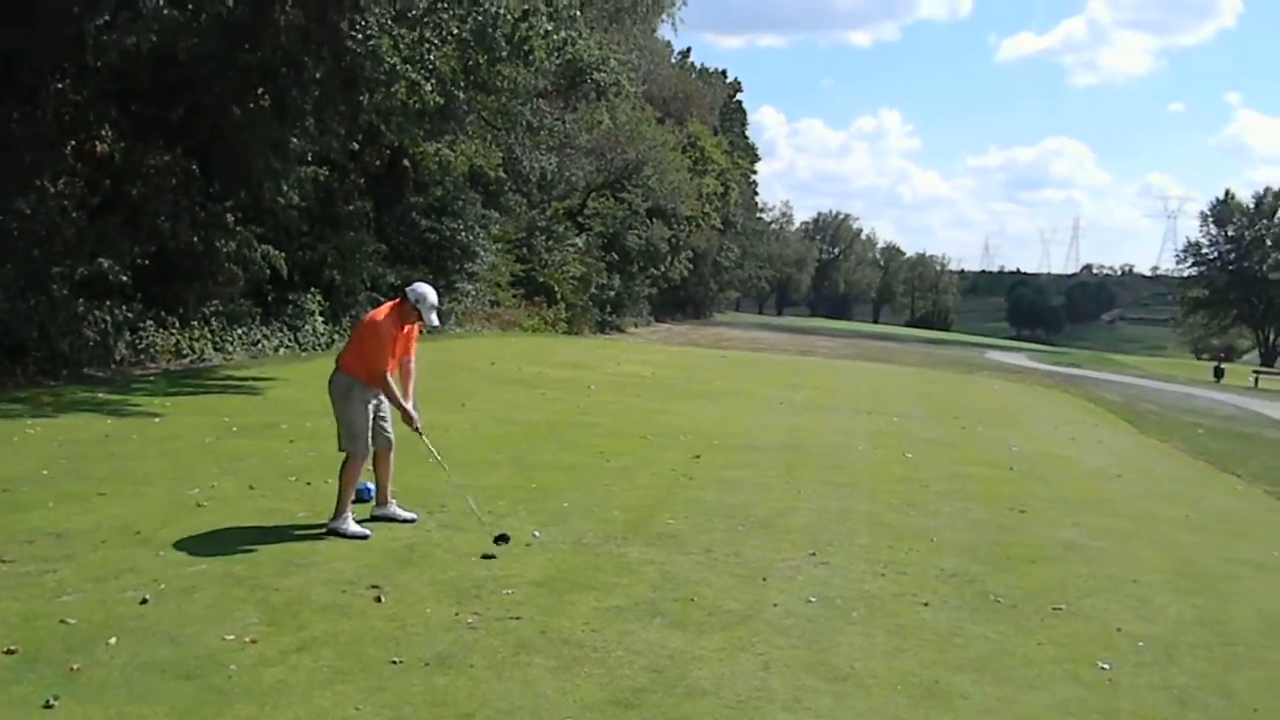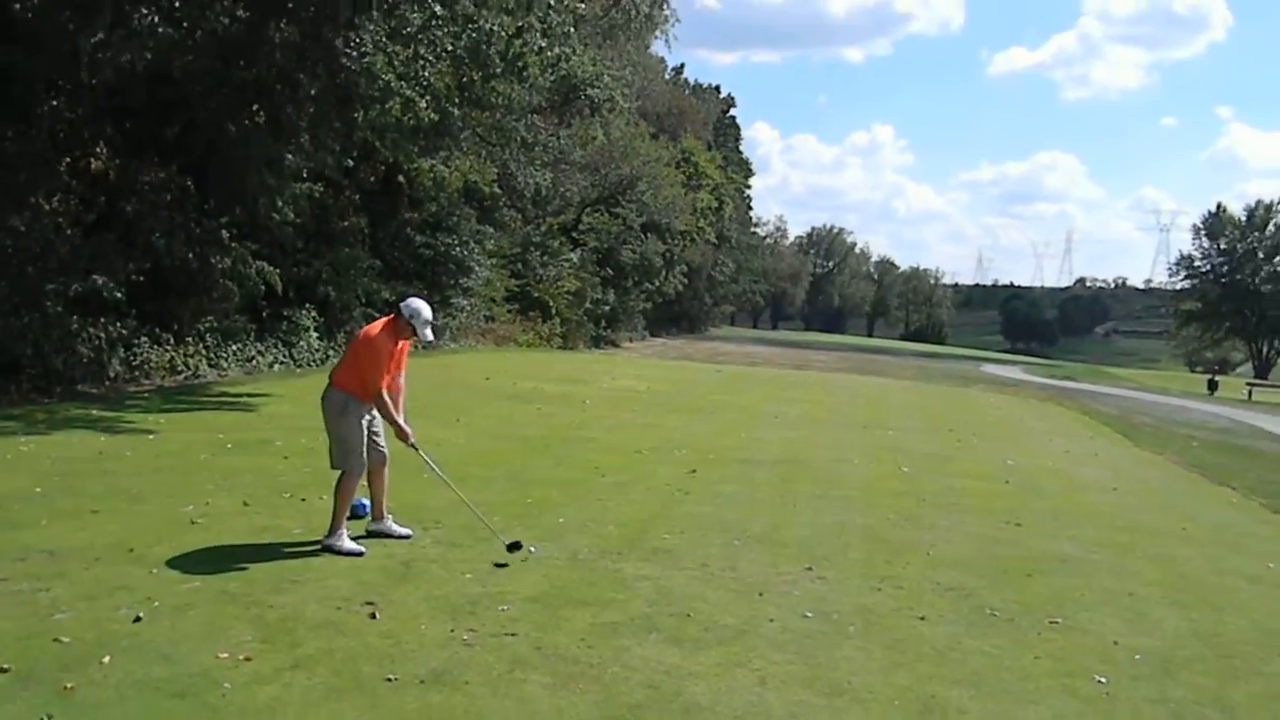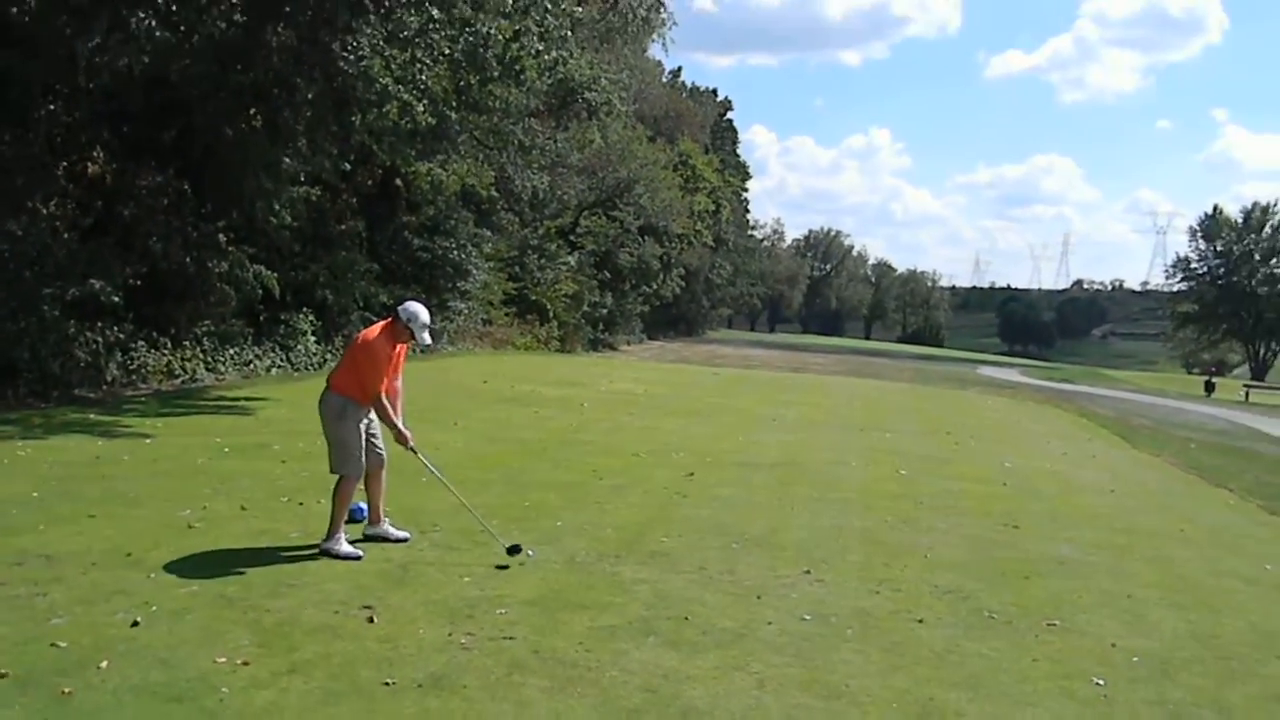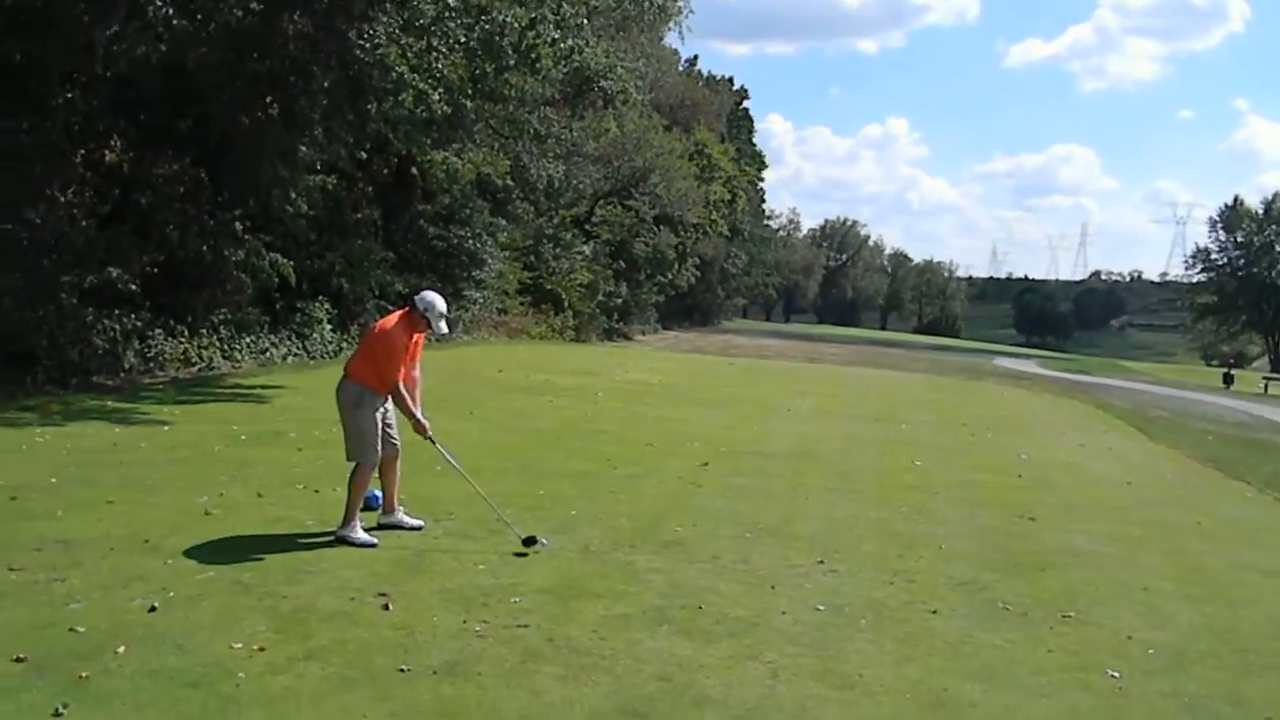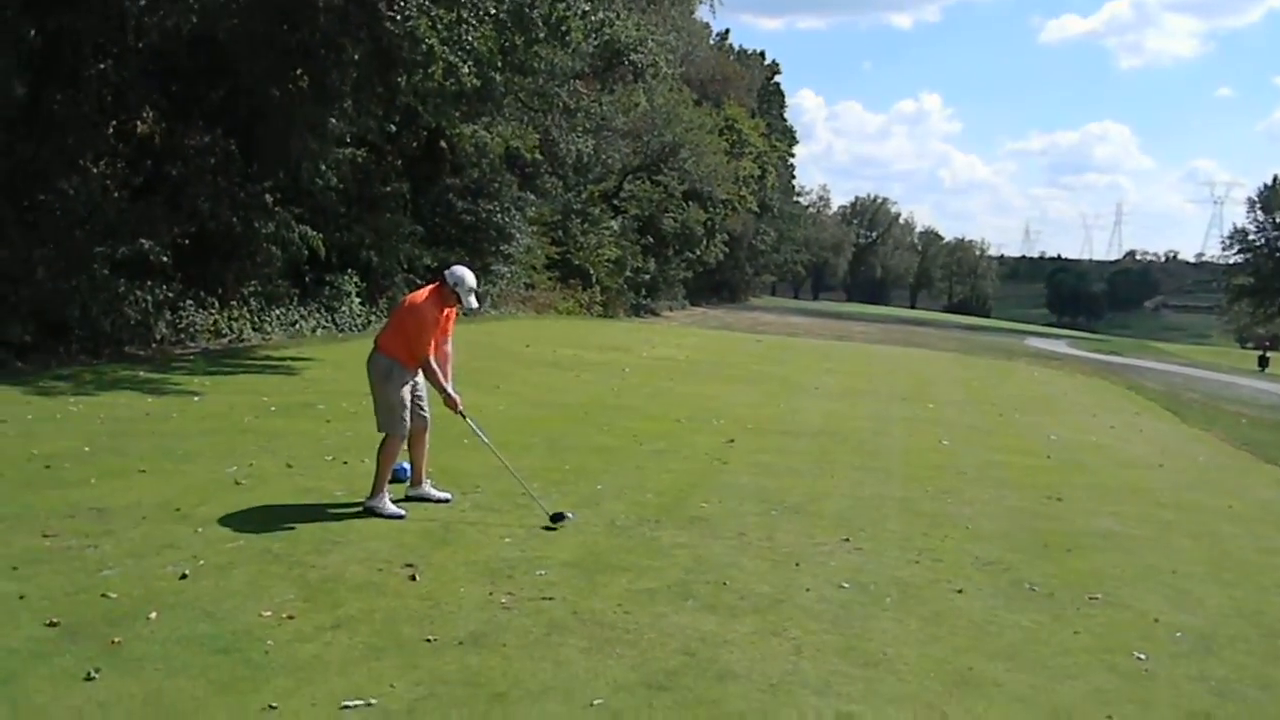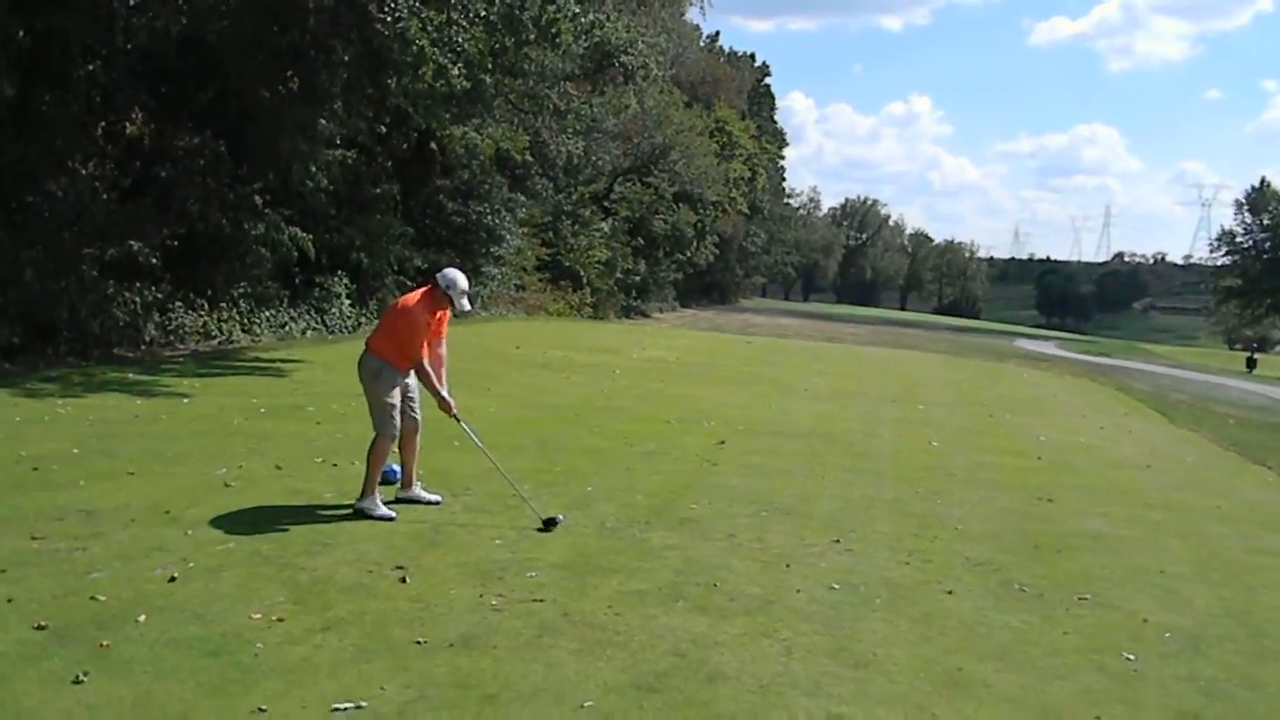
dt=0.1s
person 1, frame 1
left shoulder: (409, 323)
right shoulder: (381, 324)
left elbow: (407, 362)
right elbow: (383, 376)
left wrist: (409, 402)
right wrist: (404, 410)
left hip: (373, 387)
right hip: (351, 385)
left knee: (385, 444)
right knee: (359, 450)
left ankle: (383, 505)
right ankle: (341, 518)
person 1, frame 2
left shoulder: (402, 338)
right shoulder: (376, 340)
left elbow: (397, 378)
right elbow: (378, 392)
left wrist: (400, 418)
right wrist: (397, 426)
left hip: (366, 402)
right hip: (345, 401)
left knee: (379, 459)
right knee: (354, 466)
left ankle: (379, 520)
right ankle: (336, 535)
person 1, frame 3
left shoulder: (398, 341)
right shoulder: (375, 344)
left elbow: (394, 382)
right elbow: (378, 397)
left wrist: (399, 422)
right wrist: (397, 429)
left hip: (362, 405)
right hip: (342, 405)
left knee: (377, 462)
right knee: (353, 471)
left ankle: (377, 524)
right ankle: (333, 539)
person 1, frame 4
left shoulder: (416, 330)
right shoulder: (392, 333)
left elbow: (412, 371)
right elbow: (396, 386)
left wrist: (418, 411)
right wrist: (415, 419)
left hip: (379, 394)
right hip: (359, 393)
left knee: (392, 452)
right knee: (369, 459)
left ankle: (390, 513)
right ankle: (349, 526)
person 1, frame 5
left shoulder: (447, 305)
right shoulder: (421, 307)
left elbow: (444, 345)
right elbow: (427, 360)
left wrist: (449, 385)
right wrist: (446, 393)
left hip: (410, 366)
right hip: (389, 365)
left knee: (421, 424)
right knee: (398, 430)
left ankle: (418, 485)
right ankle: (377, 497)
person 1, frame 6
left shoulder: (440, 308)
right shoulder: (413, 310)
left elbow: (438, 347)
right elbow: (421, 363)
left wrist: (443, 388)
right wrist: (440, 397)
left hip: (402, 368)
right hip: (380, 367)
left knee: (412, 426)
right knee: (389, 431)
left ankle: (409, 487)
right ankle: (367, 498)
